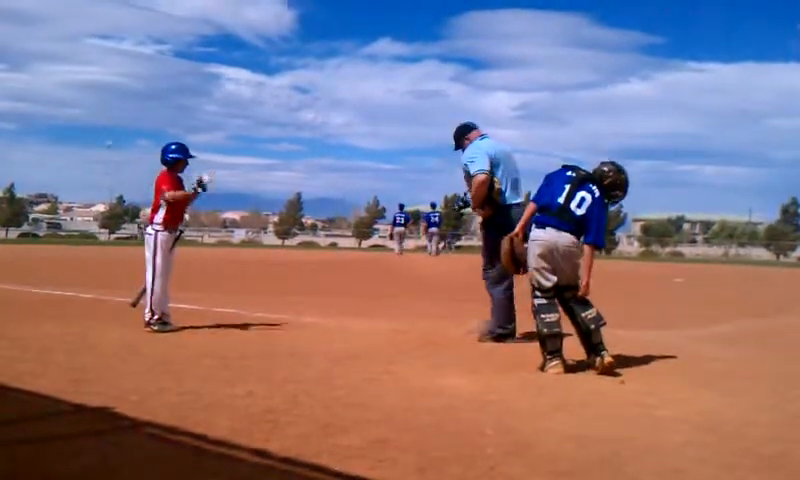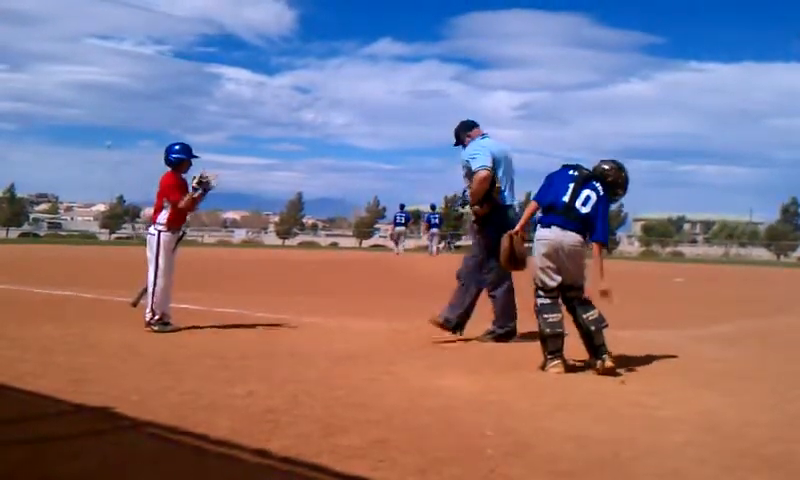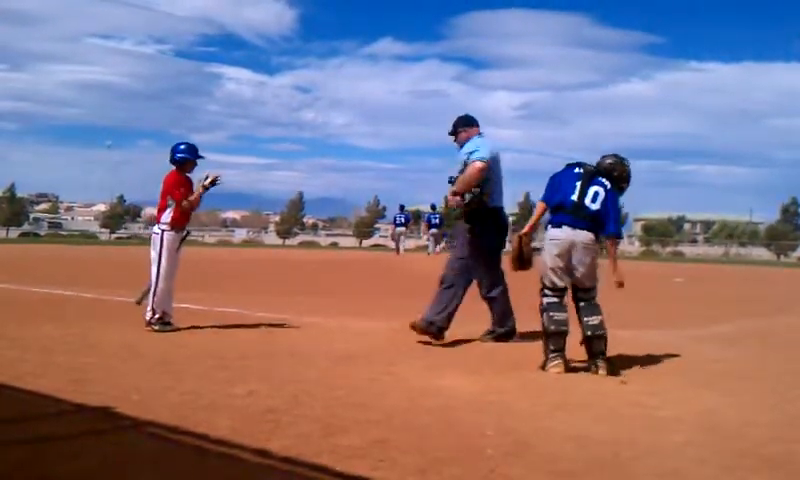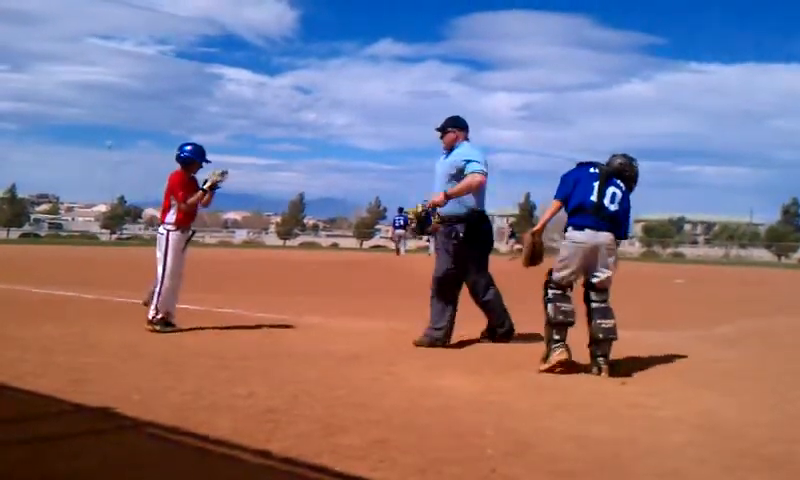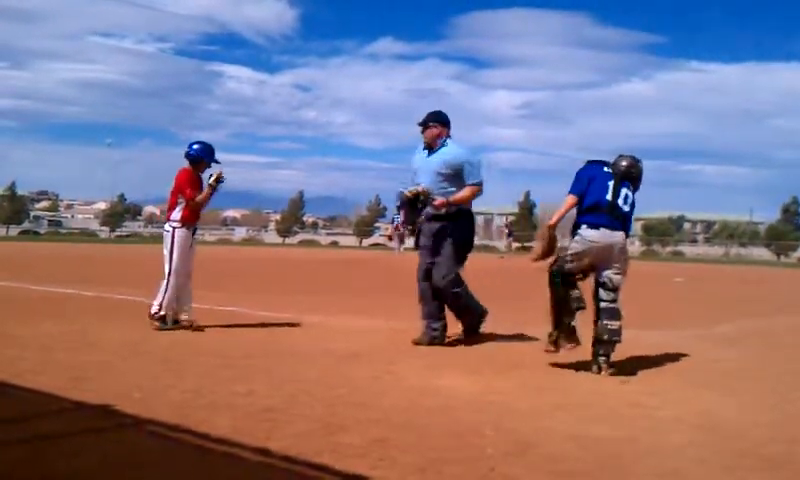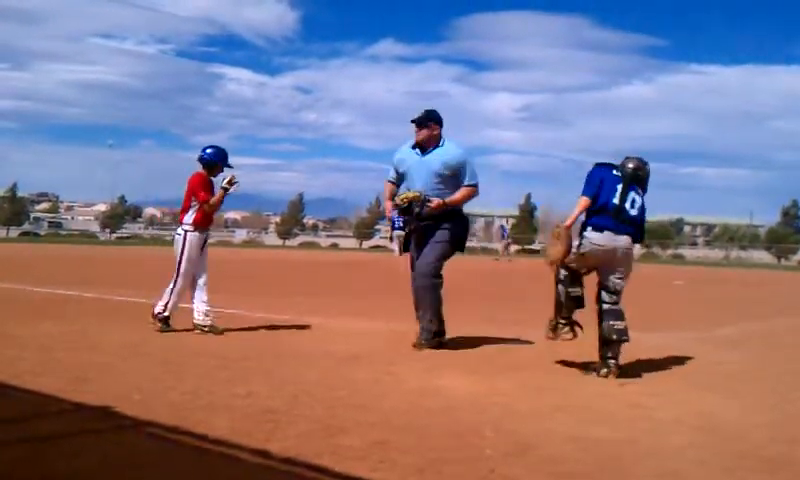
dt=0.2s
person 1, frame 1
left shoulder: (473, 151)
right shoulder: (502, 147)
left elbow: (481, 179)
left wrist: (476, 205)
left hip: (500, 216)
right hip: (515, 211)
left knee: (496, 274)
right knee: (503, 272)
left ankle: (502, 330)
right ankle: (502, 325)
person 1, frame 2
left shoulder: (476, 149)
right shoulder: (500, 147)
left elbow: (483, 175)
left wrist: (474, 202)
right wrist: (480, 201)
left hip: (493, 216)
right hip: (504, 214)
left knee: (496, 275)
right knee: (470, 270)
left ankle: (504, 329)
right ankle: (453, 319)
person 1, frame 3
left shoulder: (476, 146)
right shoulder: (483, 147)
left elbow: (478, 168)
left wrist: (455, 192)
right wrist: (461, 193)
left hip: (482, 220)
right hip: (477, 220)
left knee: (489, 276)
right knee: (456, 272)
left ankle: (503, 329)
right ankle: (434, 323)
person 1, frame 4
left shoulder: (467, 154)
right shoulder: (447, 157)
left elbow: (478, 179)
left wrist: (445, 195)
right wrist: (434, 207)
left hip: (468, 228)
right hip: (448, 227)
left knee: (479, 282)
right knee: (442, 280)
left ankle: (501, 329)
right ankle: (437, 334)
person 1, frame 5
left shoulder: (458, 154)
right shoulder: (420, 154)
left elbow: (476, 187)
right elbow: (418, 186)
left wrist: (449, 201)
left hip: (453, 224)
right hip: (428, 223)
left knee: (445, 278)
right knee: (426, 278)
left ankle: (474, 317)
right ankle: (434, 331)
person 1, frame 6
left shoulder: (455, 154)
right shoulder: (404, 153)
left elbow: (472, 188)
right elbow: (392, 181)
left wrist: (444, 202)
right wrist: (388, 201)
left hip: (446, 224)
right hip: (417, 224)
left knee: (426, 271)
right knee: (419, 278)
left ankle: (431, 331)
right ankle: (431, 333)
person 2, frame 1
left shoulder: (562, 173)
right shoulder: (598, 200)
left elbow: (535, 201)
right elbow: (590, 243)
left wrist: (520, 227)
right wrist: (586, 278)
left hip: (540, 235)
right hip: (568, 241)
left knee: (543, 295)
right knee: (573, 295)
left ankle: (553, 358)
right ankle: (599, 353)
person 2, frame 2
left shoulder: (564, 172)
right shoulder: (601, 196)
left elbow: (537, 201)
right elbow: (597, 241)
left wrist: (520, 226)
right wrist: (600, 278)
left hip: (546, 234)
right hip: (574, 240)
left knee: (546, 295)
right knee: (576, 296)
left ankle: (554, 358)
right ankle: (601, 355)
person 2, frame 3
left shoulder: (568, 171)
right shoulder: (609, 191)
left elbow: (545, 201)
right elbow: (612, 234)
left wrist: (529, 227)
right wrist: (615, 270)
left hip: (557, 234)
right hip: (587, 239)
left knee: (553, 294)
right knee: (586, 296)
left ankle: (555, 357)
right ankle: (599, 360)
person 2, frame 4
left shoulder: (582, 171)
right shoulder: (622, 191)
left elbow: (560, 199)
right elbow: (619, 234)
left wrist: (541, 224)
right wrist: (607, 266)
left hip: (578, 235)
right hip: (606, 240)
left knee: (557, 287)
right knee: (599, 298)
left ankle: (557, 348)
right ankle: (601, 360)
person 2, frame 5
left shoulder: (592, 169)
right shoulder: (629, 191)
left elbow: (575, 195)
left wrist: (555, 219)
right wrist: (592, 265)
left hip: (590, 233)
right hip: (618, 239)
left knee: (560, 272)
right knee: (608, 298)
left ankle: (564, 333)
right ankle: (602, 359)
person 2, frame 6
left shoulder: (602, 171)
right shoulder: (638, 196)
left elbow: (588, 197)
left wrist: (570, 221)
right wrist: (598, 265)
left hip: (596, 236)
right hip: (624, 244)
left knee: (568, 267)
right knee: (610, 300)
left ankle: (563, 322)
right ankle: (609, 361)
person 3, frame 1
left shoulder: (176, 179)
right shoulder: (165, 177)
left elbow: (182, 204)
right elbow: (169, 197)
left wrist: (195, 190)
right wrist: (194, 191)
left hip: (170, 233)
right hip: (159, 232)
left knee: (163, 276)
right knee: (156, 276)
left ankle: (161, 317)
right ankle: (152, 318)
person 3, frame 2
left shoulder: (181, 181)
right shoulder: (169, 179)
left elbow: (190, 207)
right elbow: (182, 206)
left wrist: (202, 191)
right wrist: (195, 188)
left hip: (172, 233)
right hip: (161, 233)
left knee: (166, 277)
right knee: (158, 276)
left ankle: (162, 317)
right ankle: (153, 318)
person 3, frame 3
left shoulder: (186, 180)
right shoulder: (173, 178)
left elbow: (193, 205)
right elbow: (188, 205)
left wrist: (205, 186)
right wrist: (204, 186)
left hip: (176, 233)
right hip: (165, 232)
left knee: (169, 277)
right knee: (161, 276)
left ankle: (163, 317)
right ankle: (153, 318)
person 3, frame 4
left shoulder: (191, 180)
right shoulder: (177, 178)
left elbow: (205, 203)
right elbow: (185, 207)
left wrist: (211, 187)
right wrist: (204, 189)
left hip: (182, 233)
right hip: (171, 233)
left knee: (176, 277)
right knee: (166, 276)
left ankle: (166, 317)
right ankle: (155, 318)
person 3, frame 5
left shoulder: (196, 178)
right shoulder: (185, 175)
left elbow: (201, 205)
right elbow: (195, 204)
left wrist: (213, 185)
right wrist: (211, 185)
left hip: (188, 230)
right hip: (177, 230)
left knee: (185, 275)
right knee: (173, 274)
left ankle: (181, 315)
right ankle: (157, 313)
person 3, frame 6
left shoulder: (207, 181)
right shoulder: (198, 180)
left elbow: (212, 209)
right elbow: (208, 208)
left wrist: (224, 192)
right wrist: (223, 189)
left hip: (200, 235)
right hip: (189, 234)
left knee: (201, 278)
right knee: (182, 278)
left ankle: (202, 321)
right ankle: (161, 314)
